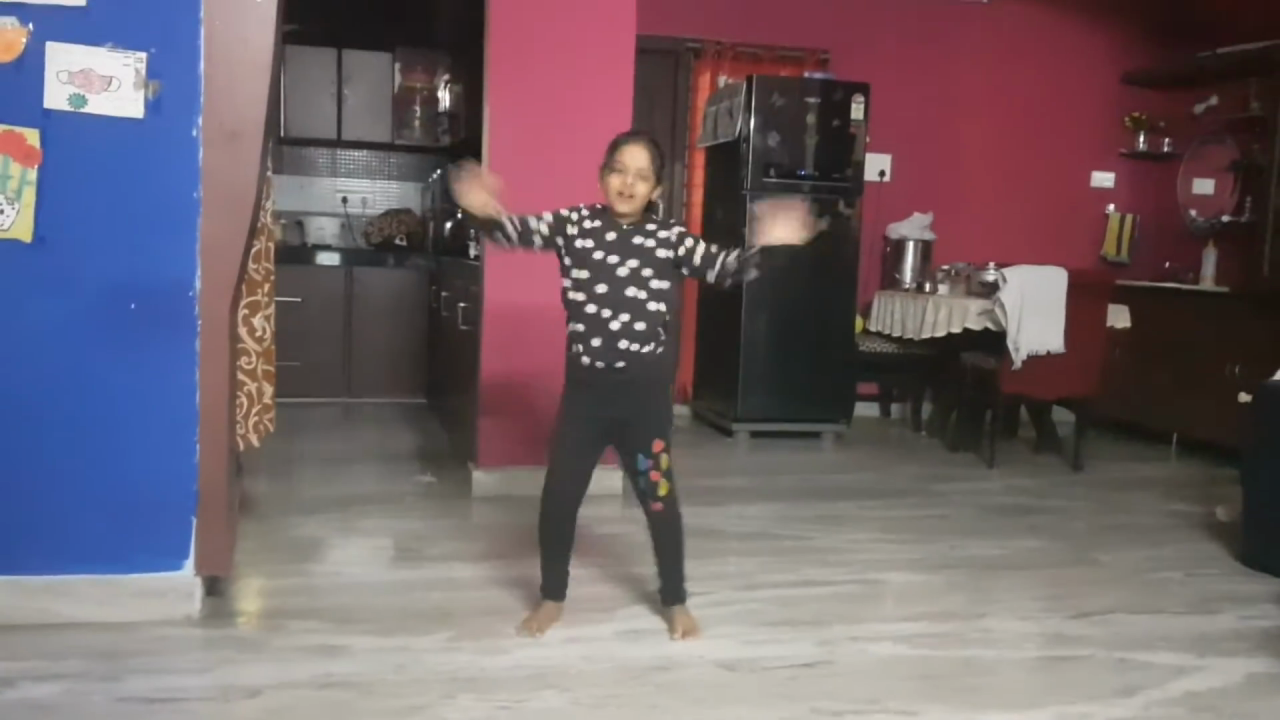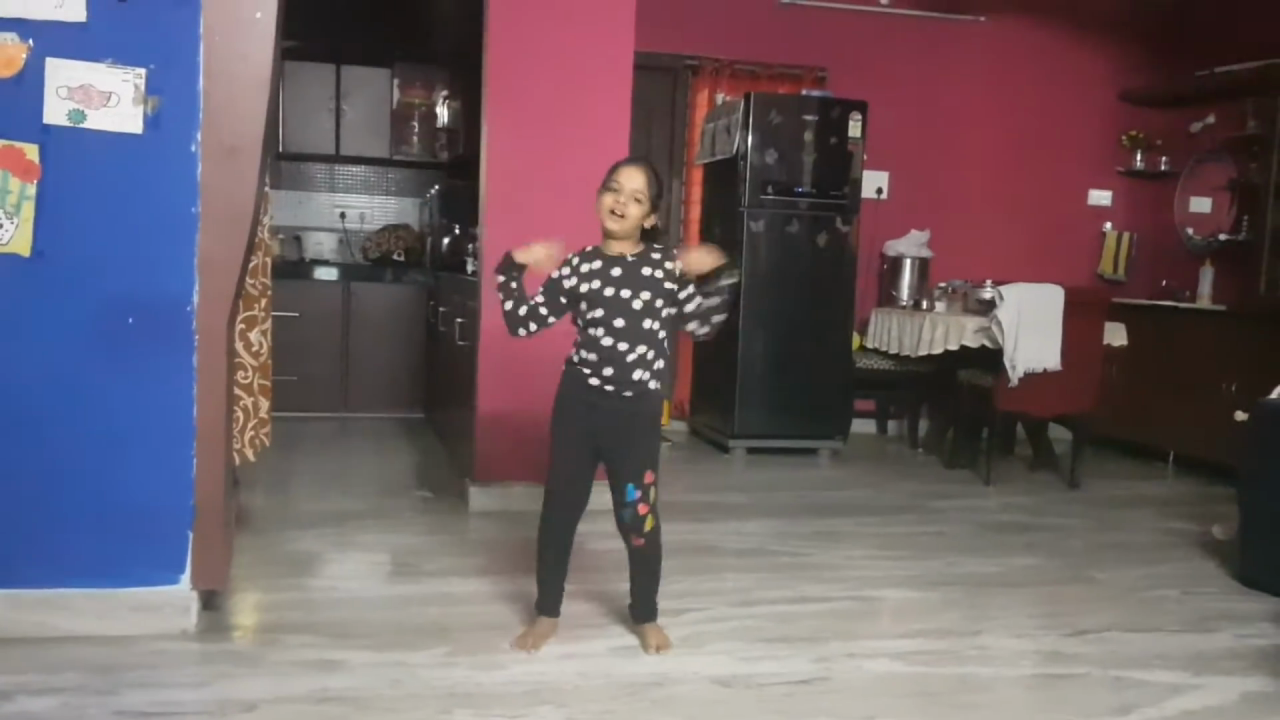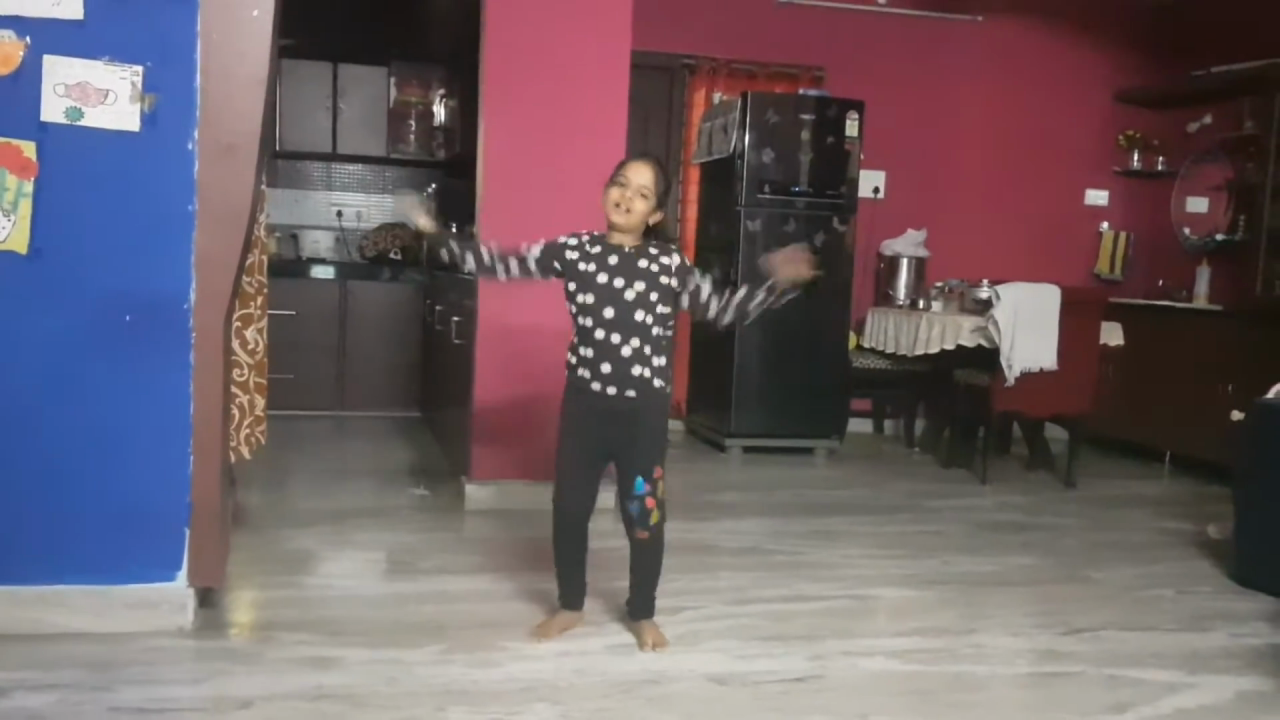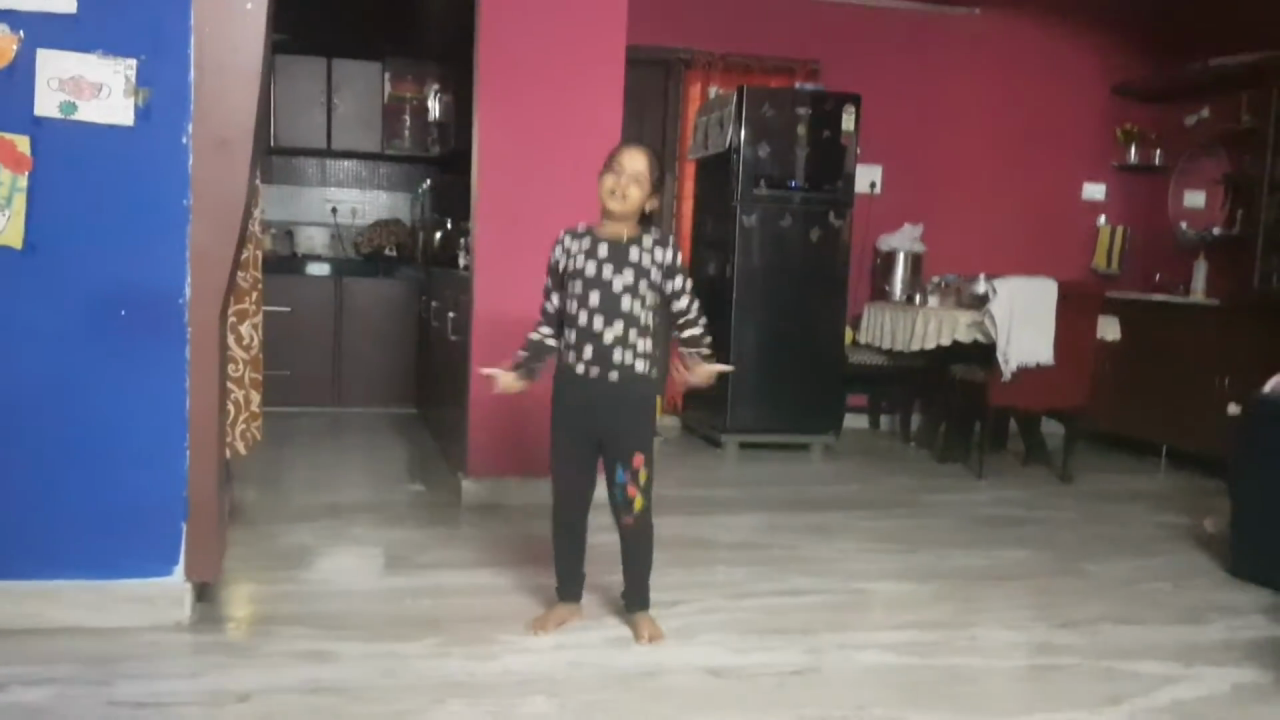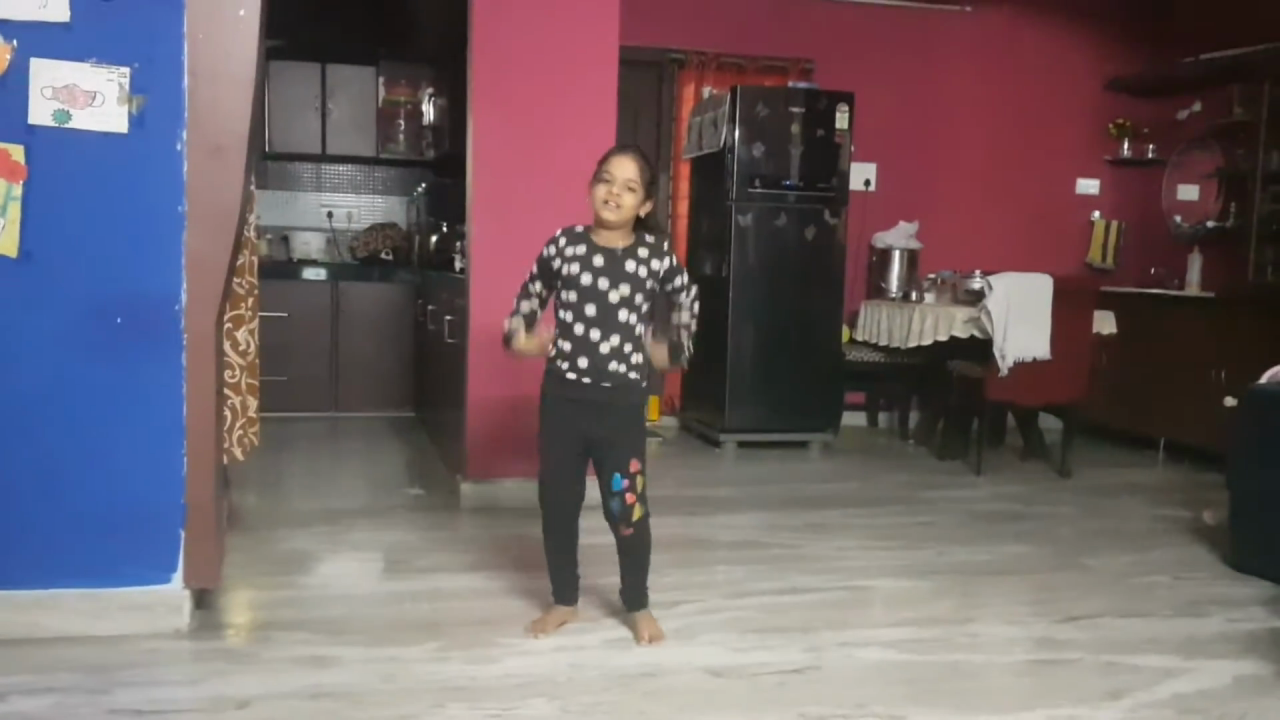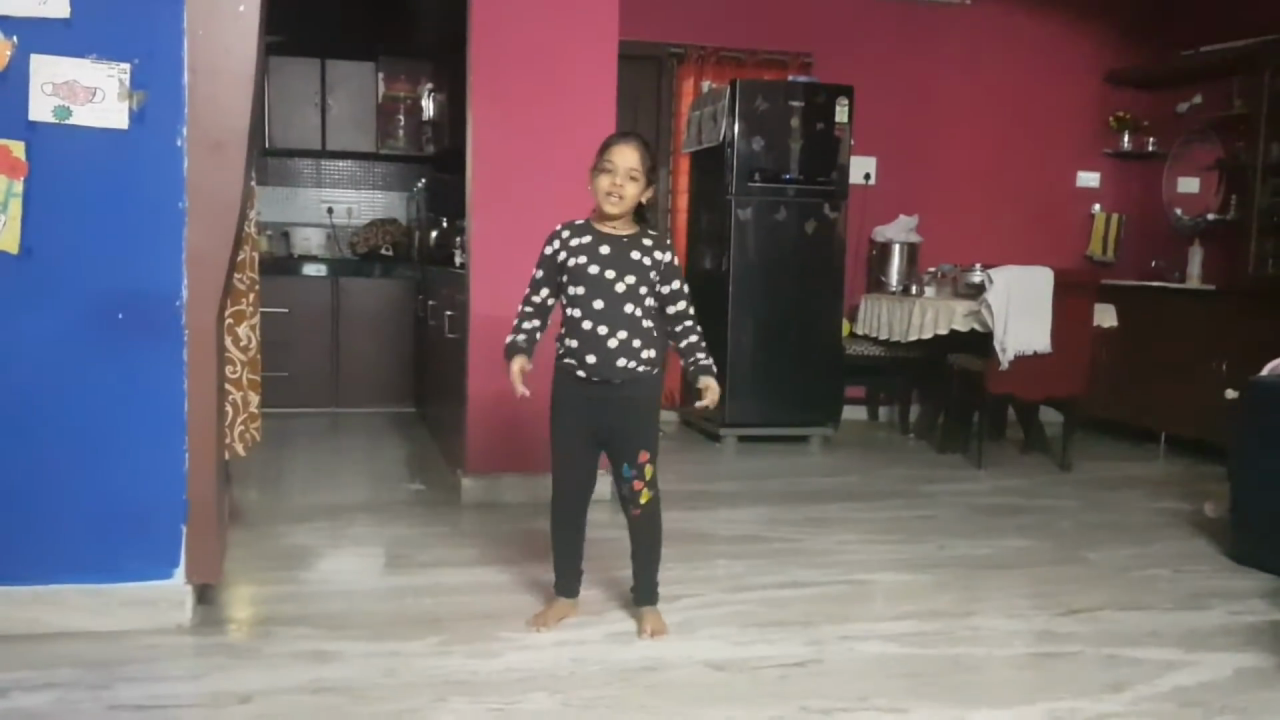
dt=0.3s
person 1, frame 1
left shoulder: (670, 239)
right shoulder: (572, 223)
left elbow: (727, 268)
right elbow: (510, 231)
left wrist: (763, 242)
right wrist: (482, 208)
left hip: (645, 388)
right hip: (587, 387)
left knee: (659, 496)
right knee: (559, 496)
left ankle: (674, 599)
right ankle: (552, 597)
person 1, frame 2
left shoulder: (666, 267)
right shoulder: (572, 264)
left elbow: (704, 326)
right elbow: (520, 324)
left wrist: (714, 273)
right wrist: (514, 269)
left hip: (636, 412)
right hip: (578, 406)
left knee: (641, 523)
right knee: (558, 515)
left ankle: (645, 616)
right ankle: (546, 613)
person 1, frame 3
left shoulder: (670, 262)
right shoulder: (572, 250)
left elbow: (722, 309)
right elbow: (504, 263)
left wrist: (779, 281)
right wrist: (439, 236)
left hip: (644, 411)
right hip: (585, 405)
left knee: (646, 518)
right knee: (569, 511)
left ankle: (642, 614)
right ankle: (569, 605)
person 1, frame 4
left shoulder: (659, 250)
right shoulder: (571, 243)
left elbow: (687, 315)
right elbow: (552, 319)
left wrist: (693, 360)
right wrist: (521, 369)
left hip: (630, 397)
right hip: (573, 392)
left knee: (632, 505)
right knee: (570, 500)
left ankle: (638, 606)
right ankle: (568, 599)
person 1, frame 5
left shoulder: (656, 254)
right shoulder: (562, 245)
left elbow: (686, 300)
right elbow: (532, 294)
left wrist: (674, 346)
right wrist: (520, 333)
left hip: (621, 402)
right hip: (563, 397)
left knee: (627, 511)
right knee: (558, 504)
left ankle: (637, 606)
right ankle: (564, 600)
person 1, frame 6
left shoulder: (658, 250)
right shoulder: (564, 240)
left elbow: (681, 317)
right elbow: (532, 308)
left wrist: (704, 372)
right wrist: (518, 351)
left hip: (635, 395)
right hip: (574, 390)
left knee: (640, 499)
right knee: (569, 496)
left ankle: (646, 600)
right ankle: (568, 592)
